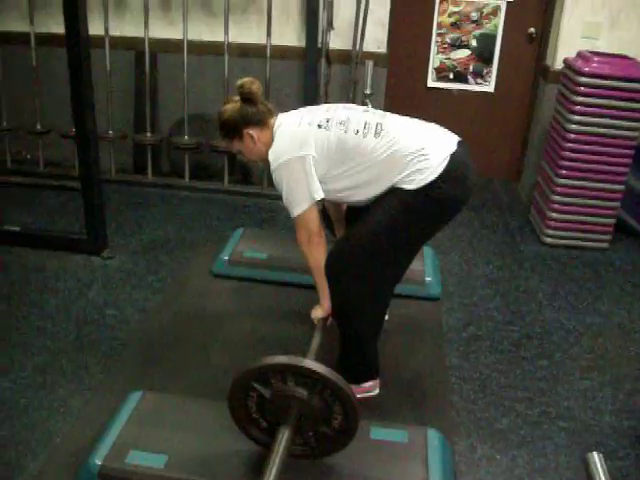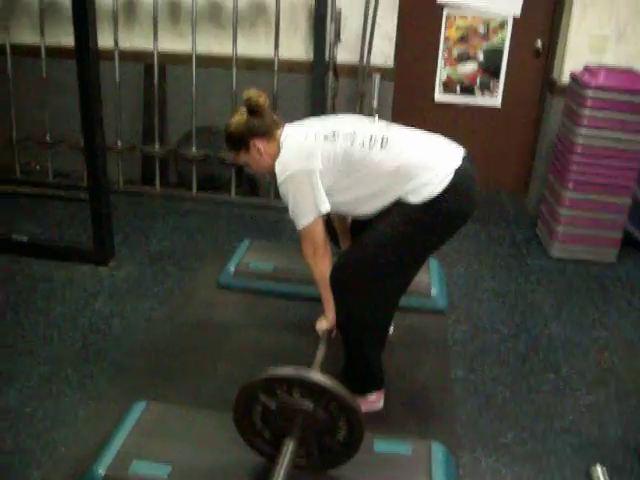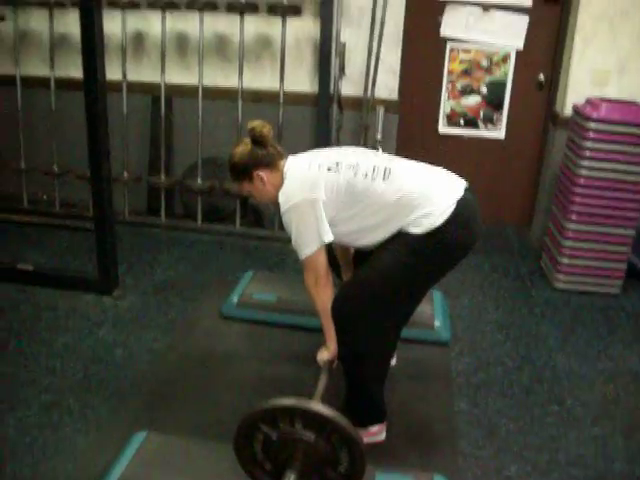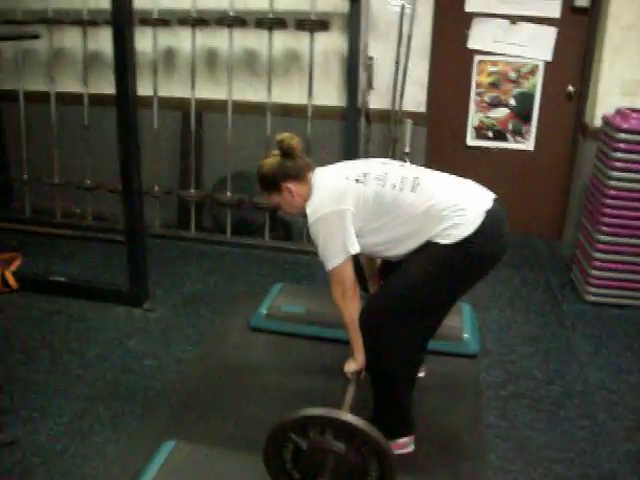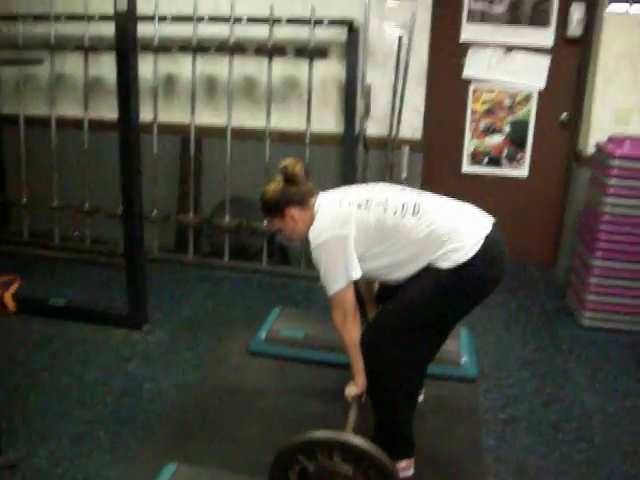
dt=0.2s
person 1, frame 1
left shoulder: (286, 153)
right shoulder: (299, 124)
left elbow: (310, 236)
right elbow: (334, 181)
left wrist: (325, 301)
right wrist: (343, 237)
left hip: (435, 181)
right hip: (444, 153)
left knee: (347, 265)
right knee: (359, 231)
left ankle: (360, 376)
right ankle: (368, 306)
person 1, frame 2
left shoulder: (292, 166)
right shoulder: (305, 136)
left elbow: (315, 248)
right elbow: (340, 190)
left wrist: (330, 313)
right wrist: (348, 248)
left hip: (439, 193)
right hip: (449, 165)
left knee: (351, 278)
right knee: (364, 241)
left ankle: (364, 388)
right ankle: (374, 317)
person 1, frame 3
left shoulder: (296, 196)
right shoulder: (308, 168)
left elbow: (318, 278)
right elbow: (342, 223)
left wrist: (332, 343)
right wrist: (350, 279)
left hip: (441, 225)
right hip: (451, 198)
left knee: (353, 308)
right knee: (366, 276)
left ankle: (366, 420)
right ankle: (377, 350)
person 1, frame 4
left shoulder: (324, 207)
right shoulder: (336, 179)
left elbow: (344, 289)
right elbow: (367, 240)
left wrist: (358, 354)
right wrist: (376, 289)
left hip: (469, 236)
right hip: (479, 210)
left knee: (380, 319)
right knee: (394, 283)
left ankle: (394, 432)
right ankle: (404, 361)
person 1, frame 5
left shoulder: (326, 233)
right shoulder: (337, 204)
left elbow: (345, 314)
right elbow: (366, 264)
left wrist: (359, 379)
right wrist: (375, 315)
left hip: (469, 260)
right hip: (478, 234)
left knee: (381, 342)
right knee: (396, 319)
left ankle: (395, 454)
right ankle: (405, 384)
